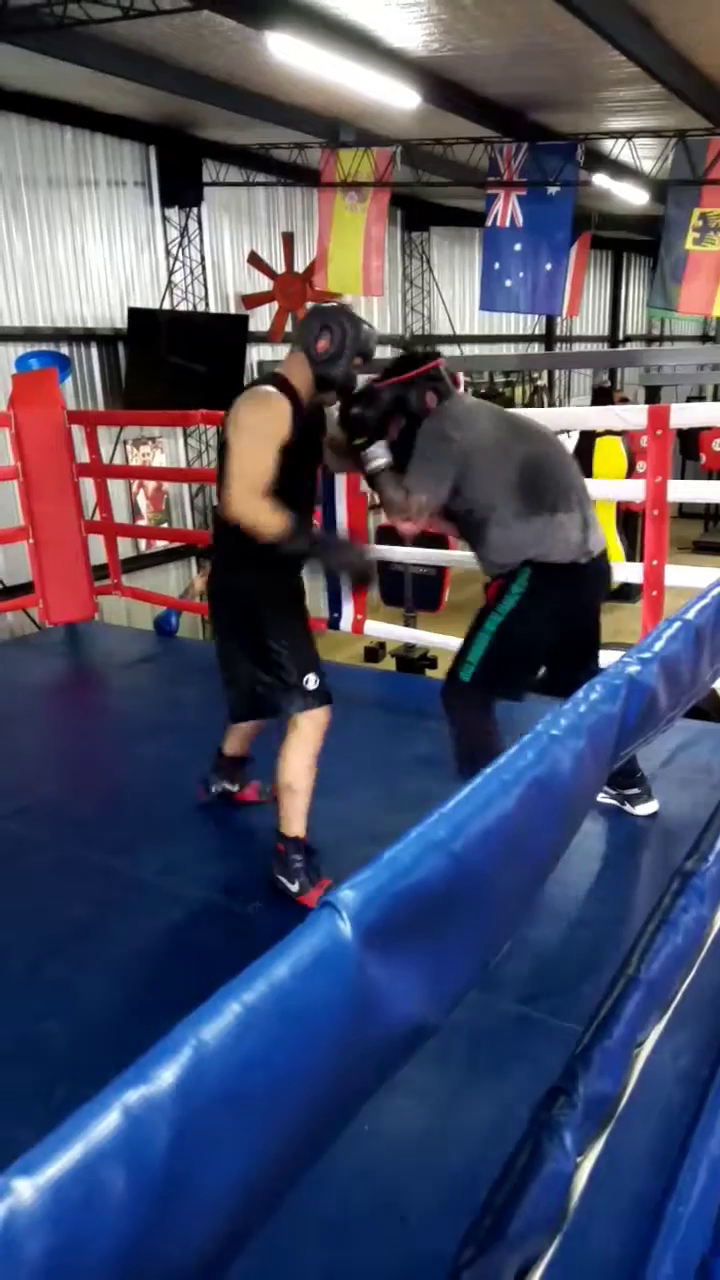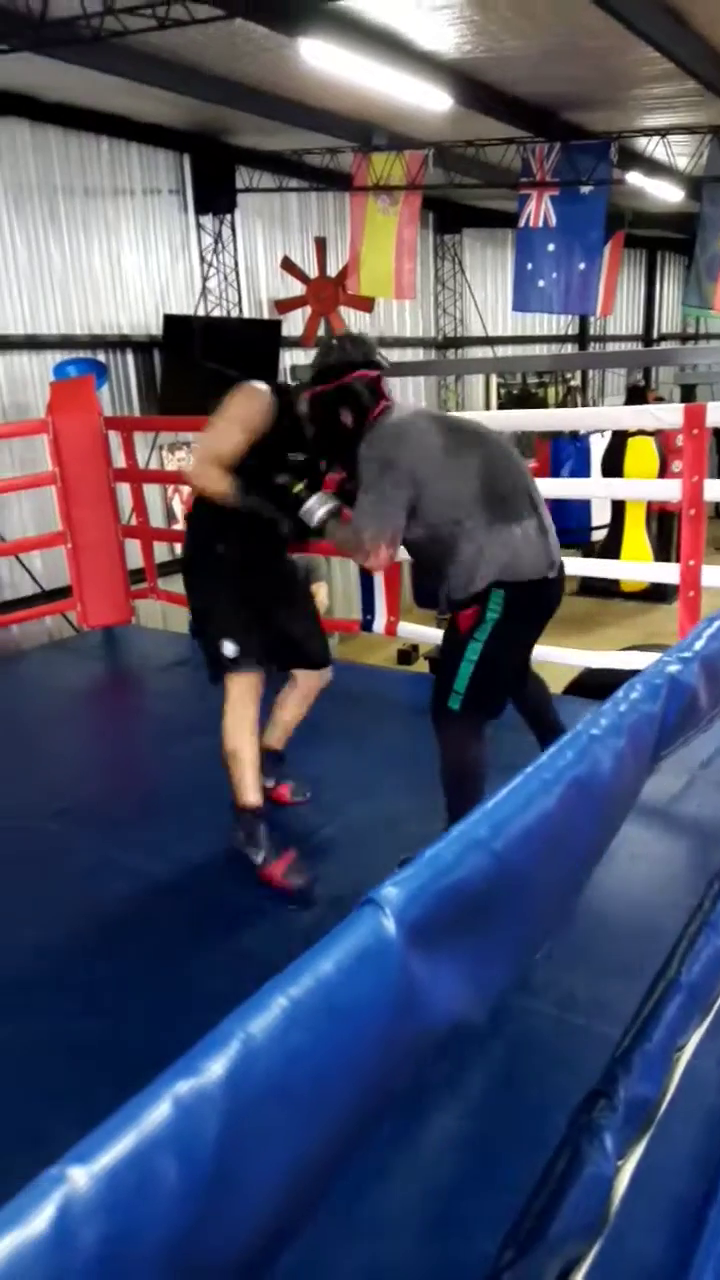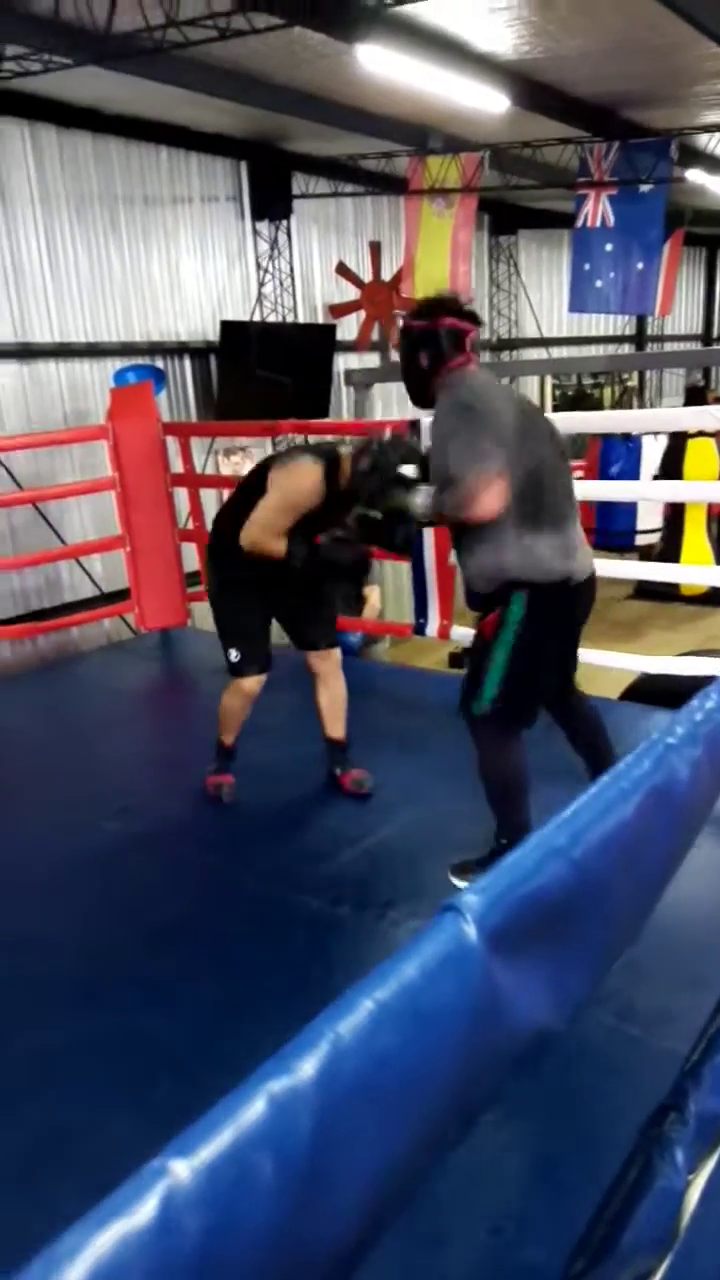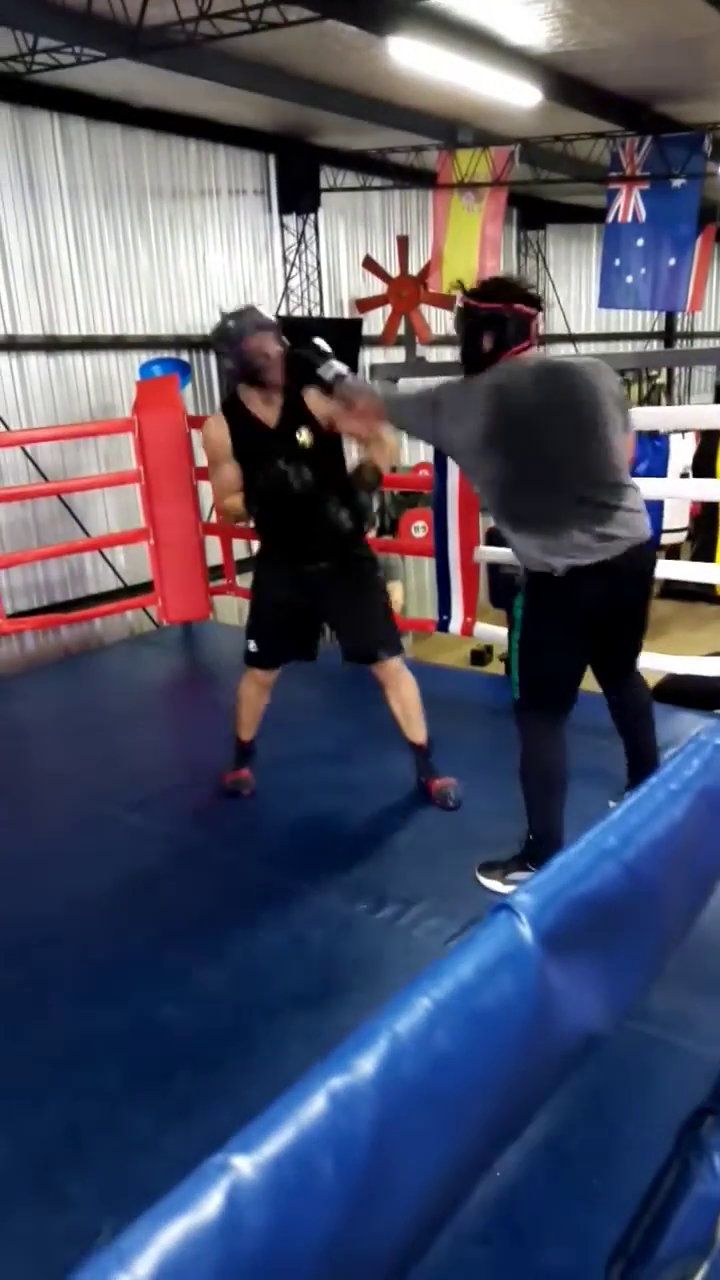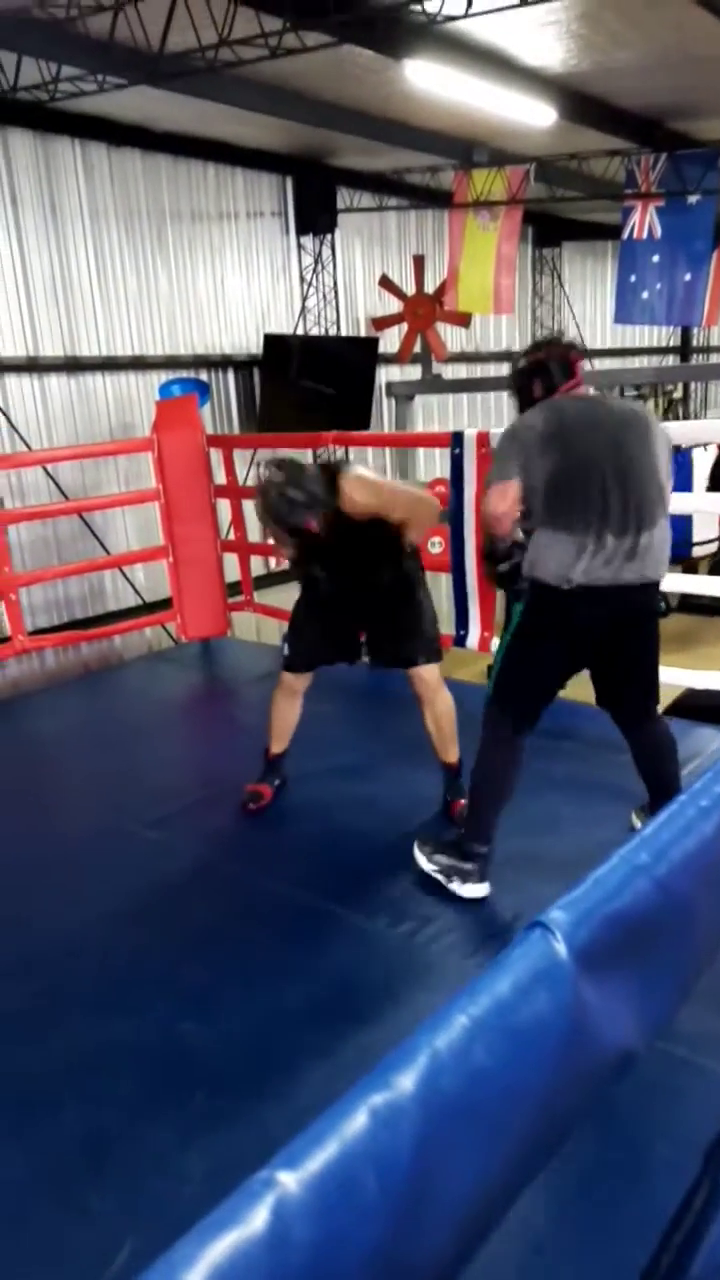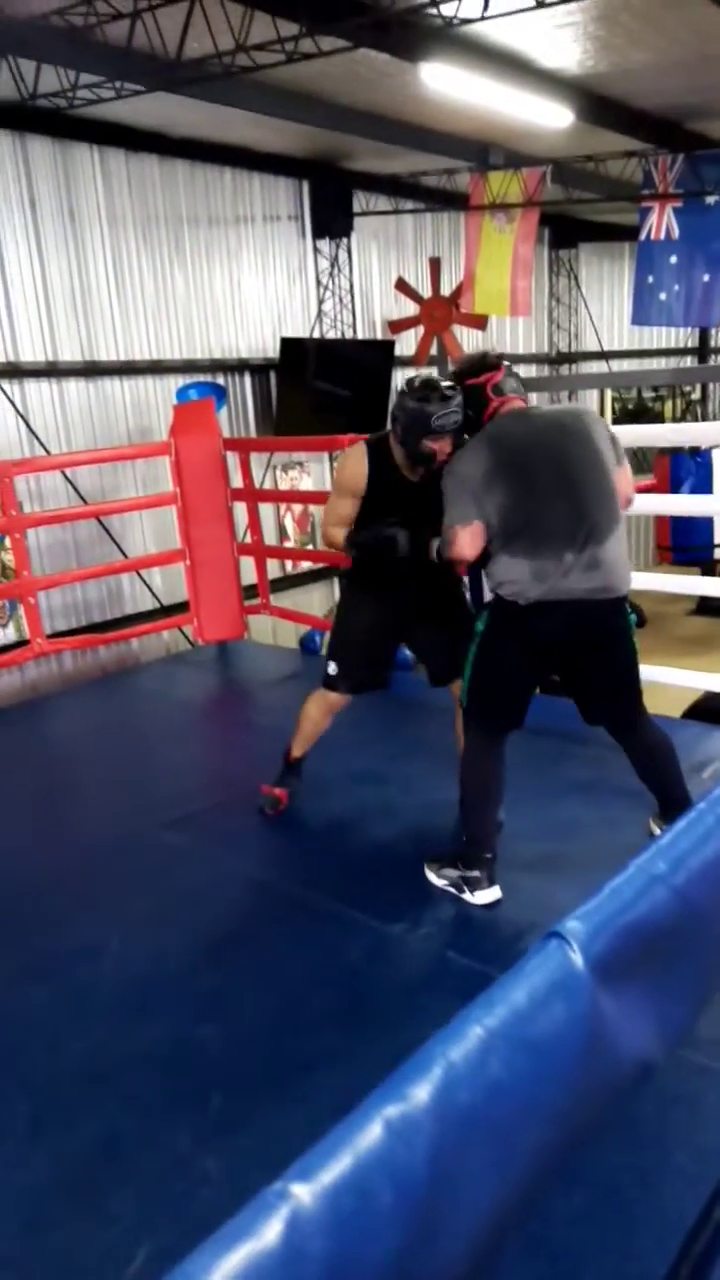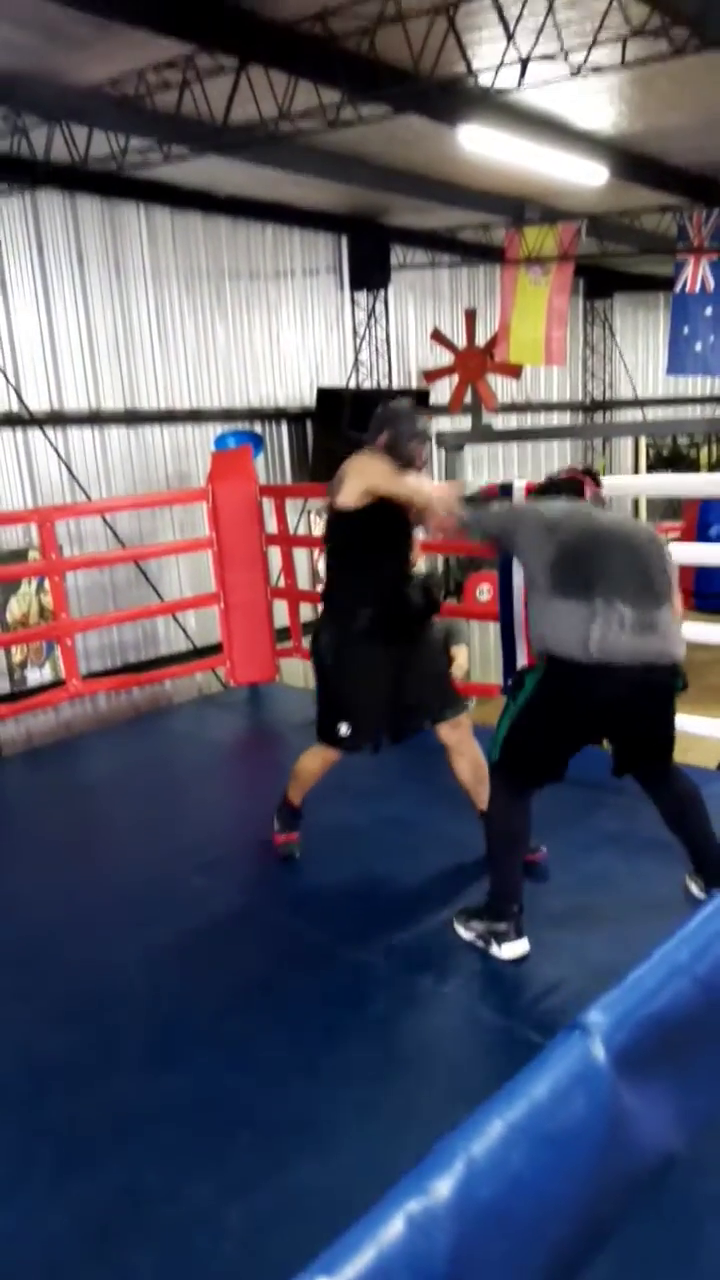
dt=0.5s
person 1, frame 1
left shoulder: (443, 429)
right shoulder: (477, 418)
left elbow: (408, 515)
right elbow: (453, 509)
left wrist: (370, 451)
left hip: (539, 575)
right hip: (582, 561)
left knee: (465, 695)
right knee: (579, 679)
right ankle: (630, 784)
person 1, frame 2
left shoulder: (383, 449)
right shoulder: (417, 426)
left elbow: (371, 551)
left wrist: (307, 501)
left hip: (506, 584)
right hip: (538, 567)
left knee: (457, 714)
right knee: (509, 672)
person 1, frame 3
left shoulder: (463, 403)
right shoulder: (482, 397)
left elbow: (484, 502)
left wrist: (421, 500)
left hip: (529, 585)
right hip: (562, 577)
left knee: (489, 717)
right knee: (556, 690)
left ankle: (513, 858)
person 1, frame 4
left shoulder: (466, 400)
right shoulder: (594, 377)
left elbow: (361, 413)
right elbow: (624, 454)
left hip: (558, 579)
right hip: (631, 554)
left knee: (541, 713)
right knee: (622, 677)
left ankle: (543, 858)
person 1, frame 5
left shoulder: (527, 429)
right shoulder: (643, 421)
left elbow: (499, 512)
right elbow: (660, 506)
left wrist: (503, 551)
left hip: (559, 596)
right hip: (636, 592)
left knee: (507, 719)
right knee: (640, 713)
left ankle: (470, 856)
person 1, frame 6
left shoulder: (469, 459)
right shoulder: (585, 421)
left elbow: (464, 550)
right elbow: (624, 495)
left wrist: (443, 540)
left hip: (524, 611)
right hip: (604, 602)
left knee: (485, 731)
right knee: (629, 720)
left ankle: (475, 867)
right ankle: (684, 823)
person 1, frame 7
left shoulder: (531, 516)
right shoulder: (644, 534)
right elbow: (674, 609)
left hip: (576, 669)
right hip: (658, 670)
left knee: (510, 781)
right knee: (660, 772)
left ankle: (503, 921)
person 2, frame 1
left shoulder: (303, 407)
right shoulder: (268, 405)
right elbow: (244, 503)
right wrist: (324, 546)
left hip: (262, 580)
right hip: (253, 584)
left knee: (272, 689)
right knee: (310, 711)
left ankle: (225, 773)
right ankle: (294, 861)
person 2, frame 2
left shoulder: (313, 429)
right shoulder: (258, 401)
right elbow: (201, 469)
right wrist: (256, 508)
left hip: (267, 560)
right hip: (217, 562)
left knee: (314, 669)
right knee: (244, 682)
left ankle: (266, 766)
right ankle: (253, 832)
person 2, frame 3
left shoulder: (348, 472)
right shoulder: (308, 476)
right elbow: (251, 538)
right wrist: (313, 556)
left hip: (299, 569)
right hip: (238, 567)
left knee: (329, 661)
right knee: (250, 680)
left ankle: (340, 763)
right ankle: (223, 761)
person 2, frame 4
left shoulder: (315, 395)
right shoulder: (222, 428)
left elbow: (382, 444)
right elbow: (228, 506)
left wrist: (354, 492)
right wrist: (267, 492)
left hip: (345, 555)
right hip: (282, 565)
left knee: (388, 664)
right knee: (260, 672)
left ankle: (426, 766)
right ankle: (243, 758)
person 2, frame 5
left shoulder: (353, 487)
right shoulder: (272, 504)
left elbow: (426, 508)
left wrist: (397, 568)
right wrist: (306, 566)
left hip: (391, 582)
right hip: (329, 588)
left knee: (428, 678)
right knee: (292, 678)
left ankle: (454, 788)
right ankle: (272, 772)
person 2, frame 6
right shoulder: (361, 461)
right elbow: (331, 530)
right wrist: (372, 544)
left hip: (434, 586)
right hip: (371, 590)
left knee: (469, 687)
right knee: (334, 694)
right ankle: (289, 772)
person 2, frame 7
left shoulder: (396, 494)
right shoulder: (364, 470)
right elbow: (429, 499)
left wrist: (418, 587)
left hip: (401, 629)
right hip: (352, 636)
left knee: (456, 729)
right knee: (334, 746)
right ankle: (287, 816)
